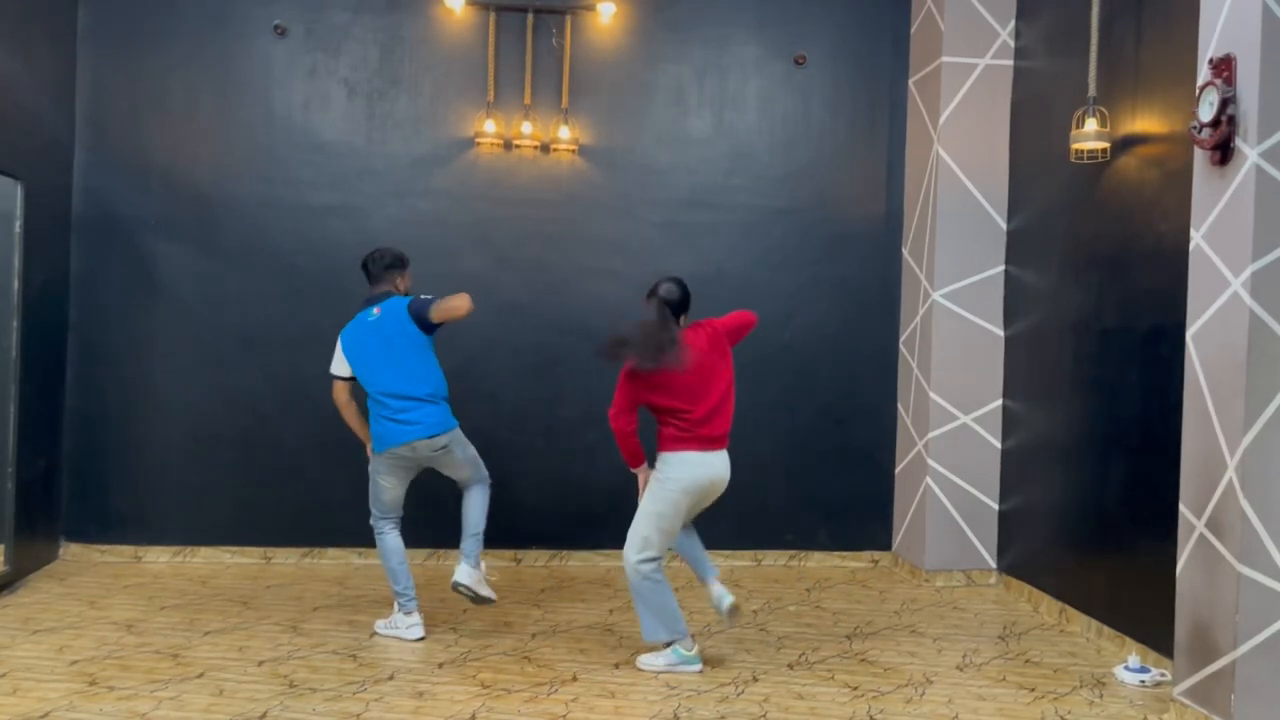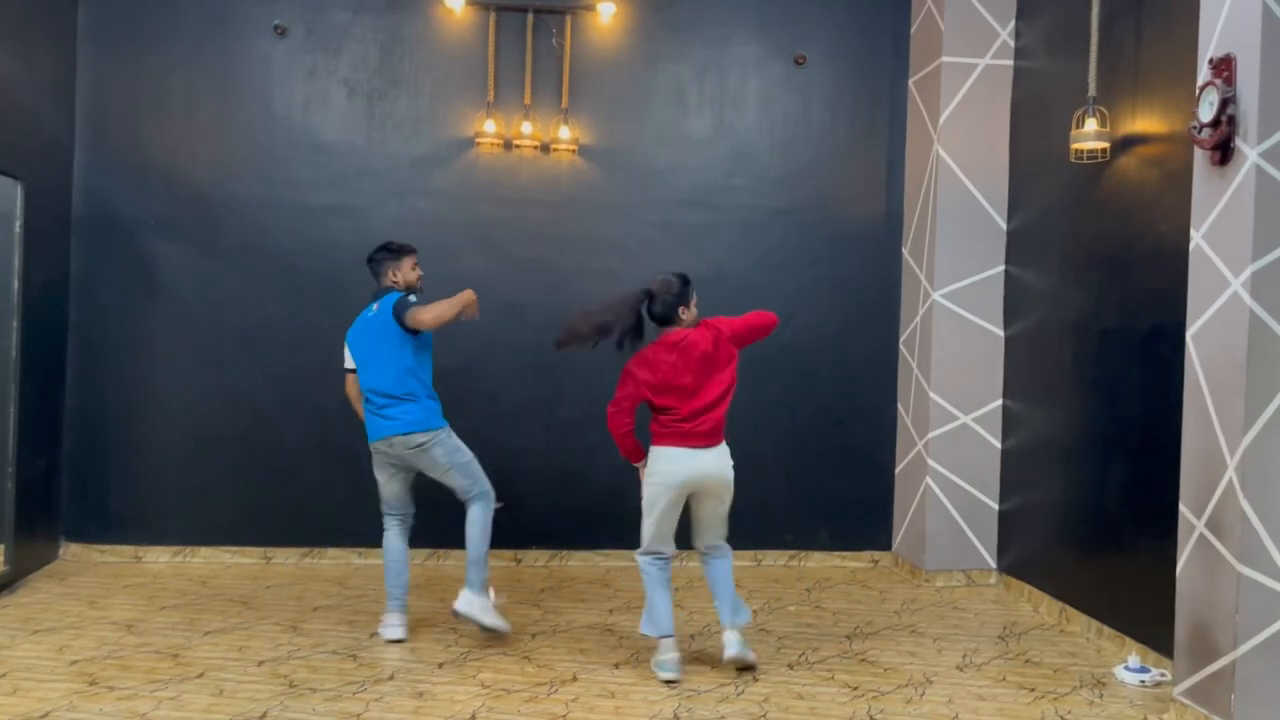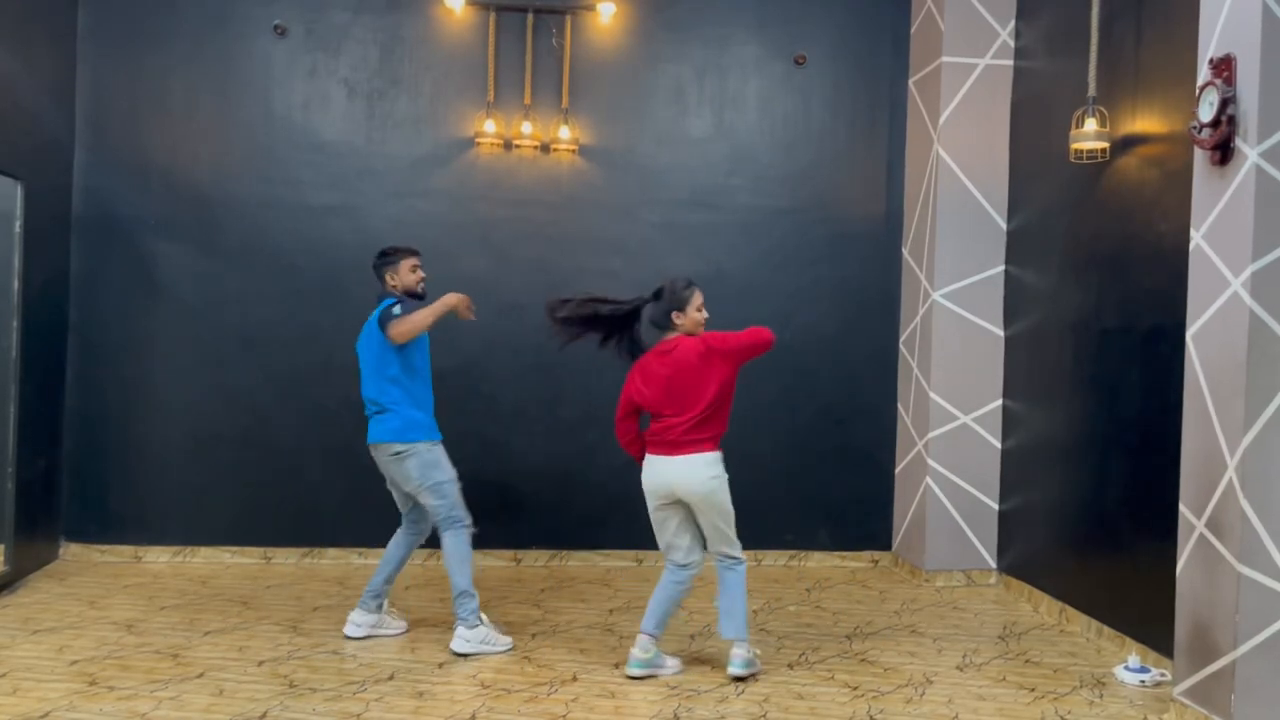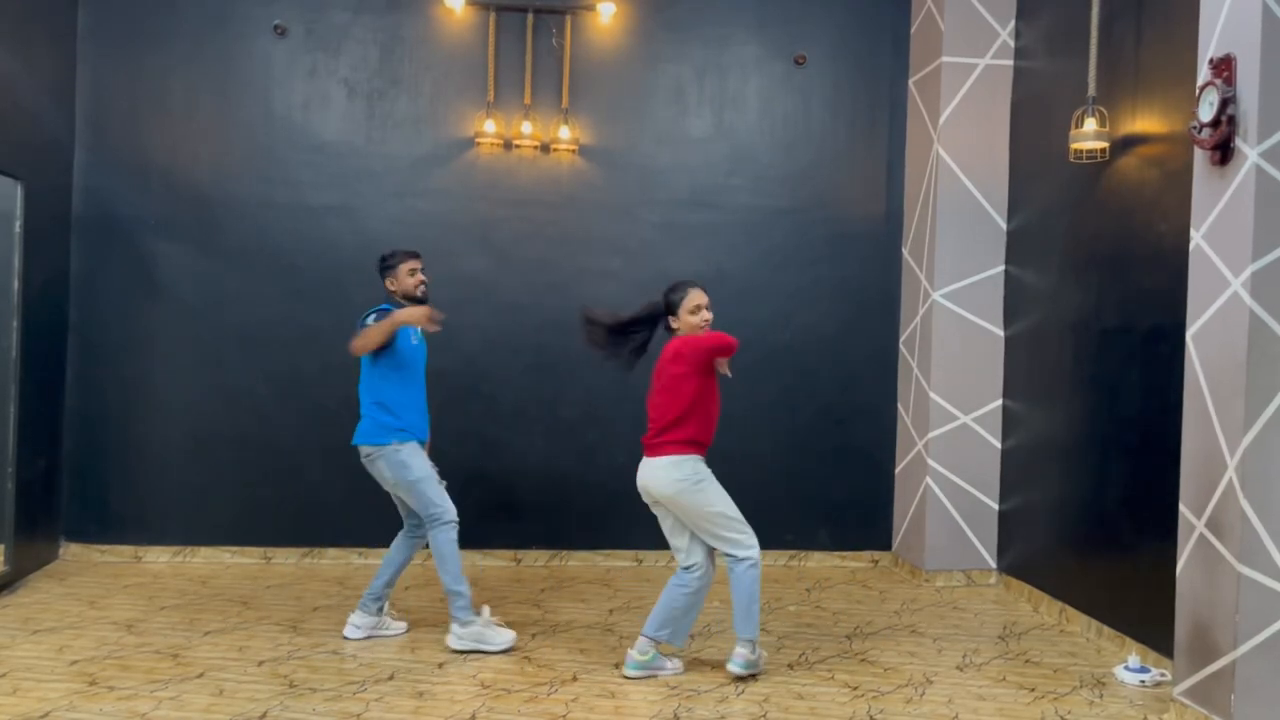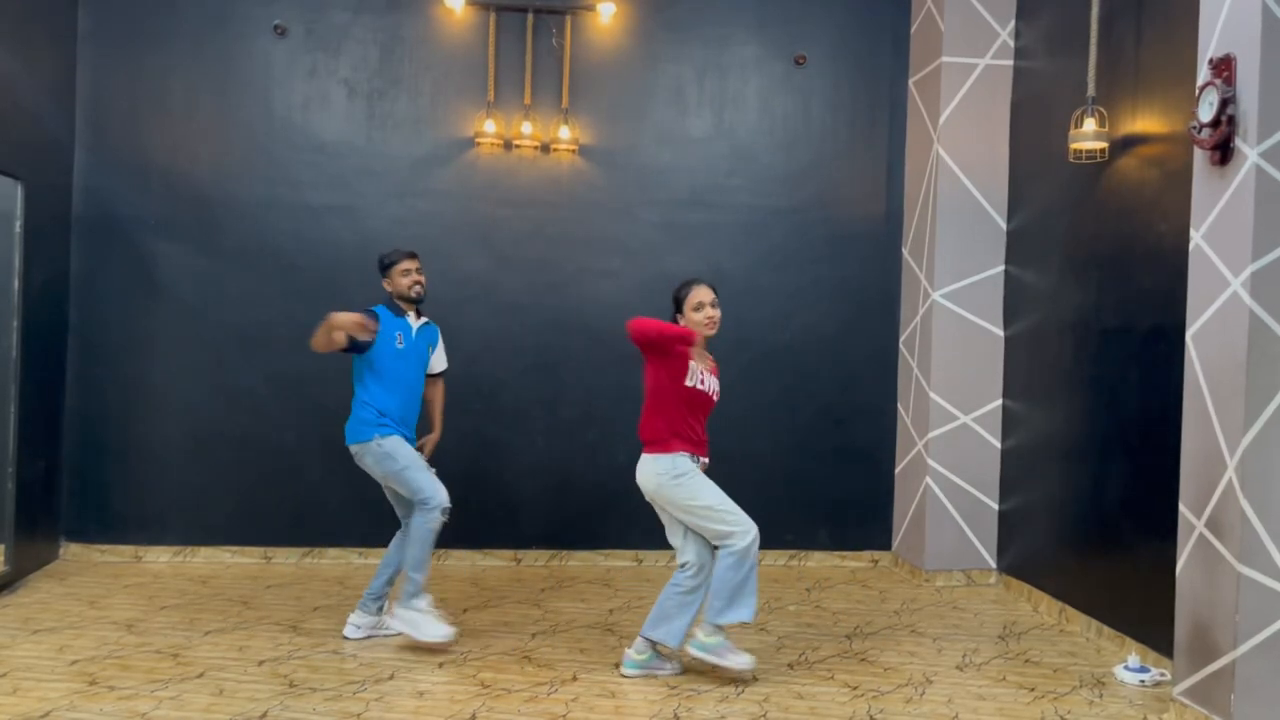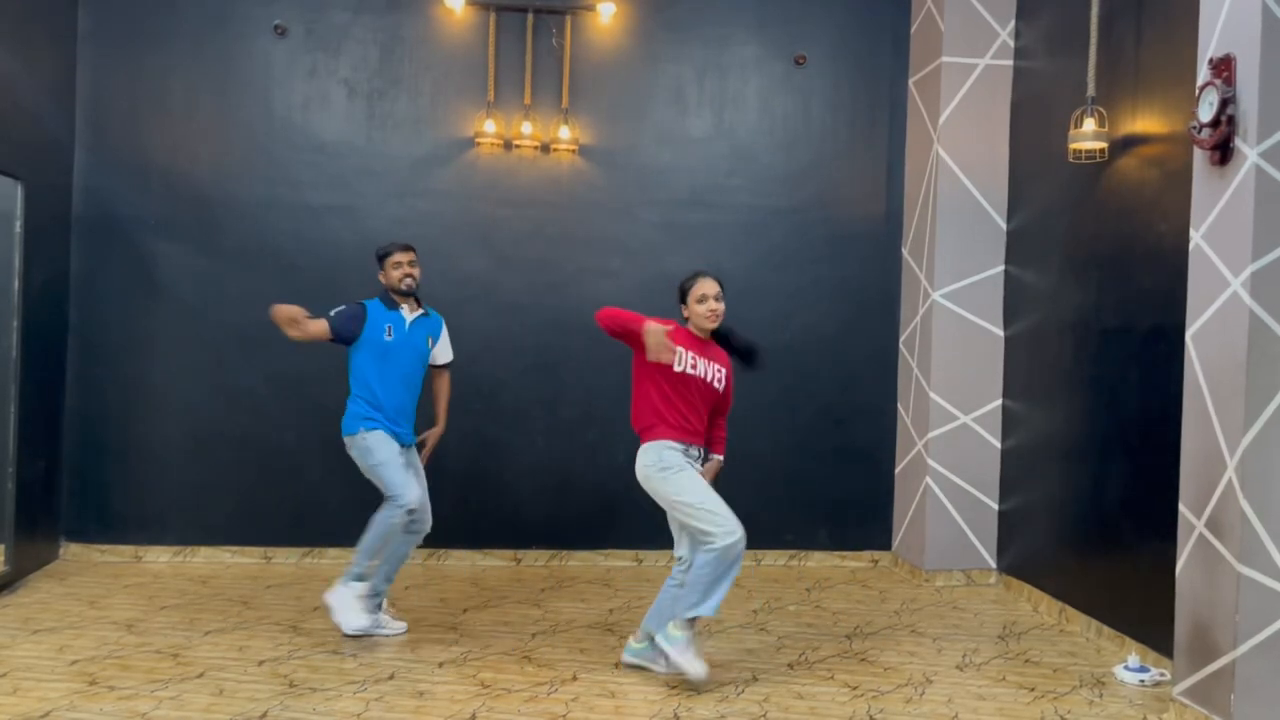
dt=0.1s
person 1, frame 1
left shoulder: (639, 365)
right shoulder: (712, 336)
left elbow: (620, 421)
right elbow: (749, 318)
left wrist: (639, 467)
left hip: (679, 468)
right hip: (718, 463)
left knee: (640, 556)
right knee: (672, 521)
left ankle: (682, 648)
right ankle: (715, 588)
person 1, frame 2
left shoulder: (641, 361)
right shoulder: (718, 334)
left elbow: (618, 418)
right elbow: (768, 320)
left wrist: (639, 462)
left hip: (666, 463)
right hip: (715, 460)
left knee: (653, 554)
right knee: (713, 547)
left ankle: (665, 647)
right ankle: (733, 635)
person 1, frame 3
left shoulder: (643, 366)
right shoulder: (711, 347)
left elbow: (625, 424)
right elbow: (764, 338)
right wrist: (724, 348)
left hip: (658, 470)
right hip: (703, 468)
left knee: (682, 562)
right knee: (728, 557)
left ankle: (644, 650)
right ankle: (739, 650)
person 1, frame 4
left shoulder: (674, 358)
right shoulder: (686, 348)
right elbow: (720, 342)
right wrist: (720, 355)
left hip: (658, 473)
right hip: (679, 471)
left knee: (696, 564)
right knee: (744, 550)
left ankle: (645, 650)
right ankle: (746, 649)
person 1, frame 5
left shoulder: (707, 367)
right shoulder: (668, 352)
right elbow: (638, 327)
left wrist: (701, 460)
right wrist: (691, 341)
left hip: (680, 468)
right hip: (666, 468)
left knee: (697, 564)
right knee: (742, 536)
left ankle: (644, 650)
right ankle: (709, 632)
person 1, frame 6
left shoulder: (722, 361)
right shoulder: (661, 337)
right elbow: (606, 316)
left wrist: (715, 459)
right wrist: (649, 328)
left hip: (691, 462)
right hip: (660, 457)
left knee: (695, 558)
right knee: (729, 536)
left ankle: (649, 640)
right ankle: (677, 626)
person 2, frame 1
left shoulder: (349, 334)
right shoulder: (411, 309)
left elbow: (340, 393)
right elbow: (461, 306)
left wrist: (369, 441)
right wrist: (459, 298)
left hip: (389, 443)
right hip: (439, 432)
left knee: (385, 524)
right knee: (478, 482)
left ankle: (407, 616)
right ankle: (470, 567)
person 2, frame 2
left shoulder: (358, 327)
right shoulder: (404, 306)
left elbow: (352, 387)
right elbow: (429, 319)
right wrist: (462, 300)
left hip: (383, 438)
right hip: (423, 430)
left knee: (395, 521)
right knee: (481, 497)
left ankle: (395, 615)
right ankle: (476, 594)
person 2, frame 3
left shoulder: (381, 323)
right shoulder: (395, 312)
right elbow: (401, 332)
right wrist: (446, 302)
left hip: (384, 442)
right hip: (412, 441)
left knee: (416, 524)
right knee: (455, 523)
left ankle: (367, 612)
right ankle: (469, 627)
person 2, frame 4
left shoulder: (403, 324)
right shoulder: (382, 317)
right elbow: (360, 346)
left wrist: (418, 429)
right wrist: (400, 317)
left hip: (399, 441)
right hip: (388, 443)
left knee: (418, 527)
right knee: (440, 520)
left ankle: (368, 613)
right ankle: (467, 623)
person 2, frame 5
left shoulder: (431, 332)
right shoulder: (373, 320)
left elbow: (434, 382)
right elbow: (321, 345)
left wrist: (436, 430)
right wrist: (336, 322)
left hip: (400, 440)
right hip: (376, 437)
left knee: (415, 523)
right knee: (435, 501)
left ankle: (369, 614)
right ankle: (411, 602)
person 2, frame 6
left shoulder: (434, 325)
right shoulder: (365, 315)
left elbow: (441, 375)
right elbow: (303, 330)
left wrist: (438, 426)
right wrist: (284, 314)
left hip: (406, 439)
right hip: (368, 431)
left knee: (417, 522)
right knee: (407, 500)
left ankle: (369, 608)
right ankle: (352, 585)
